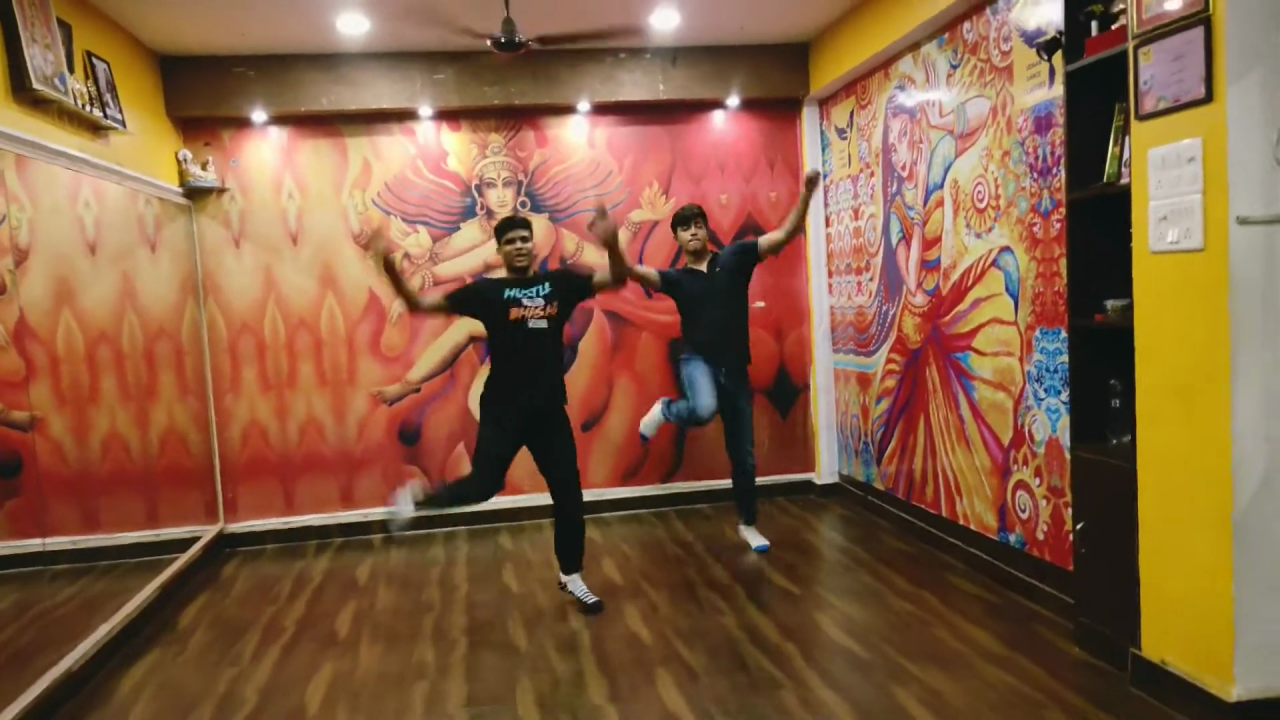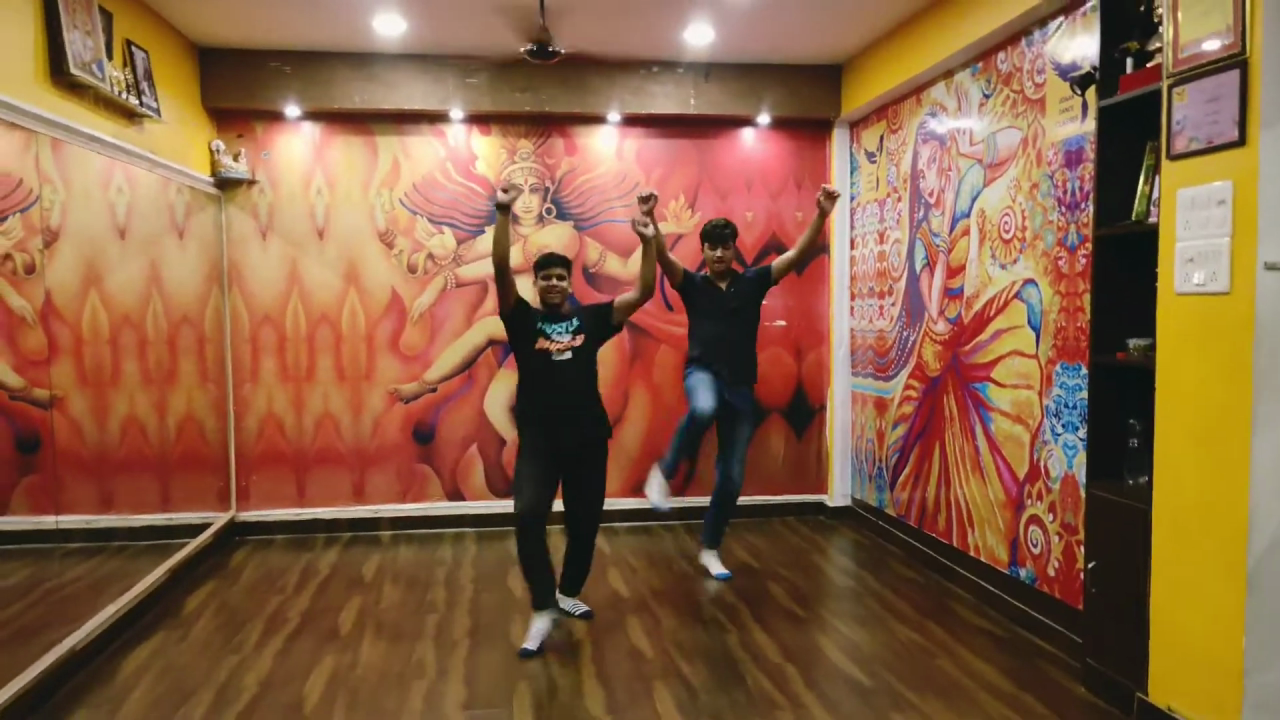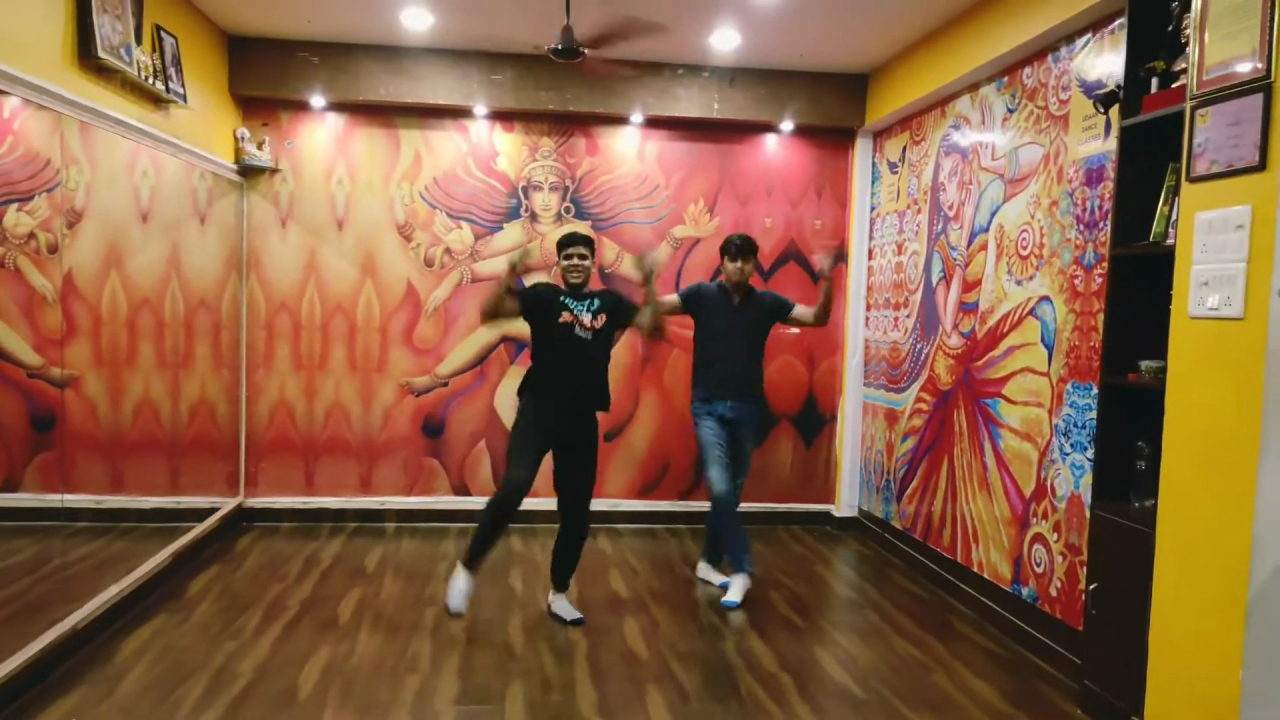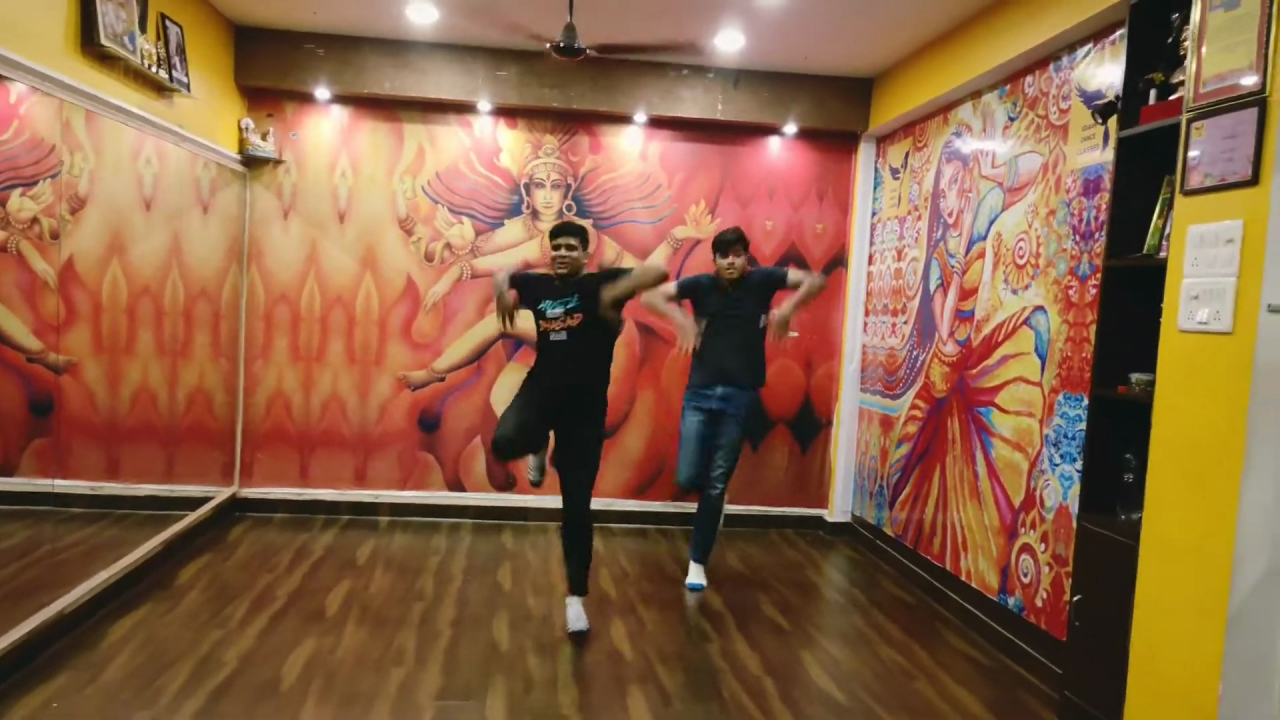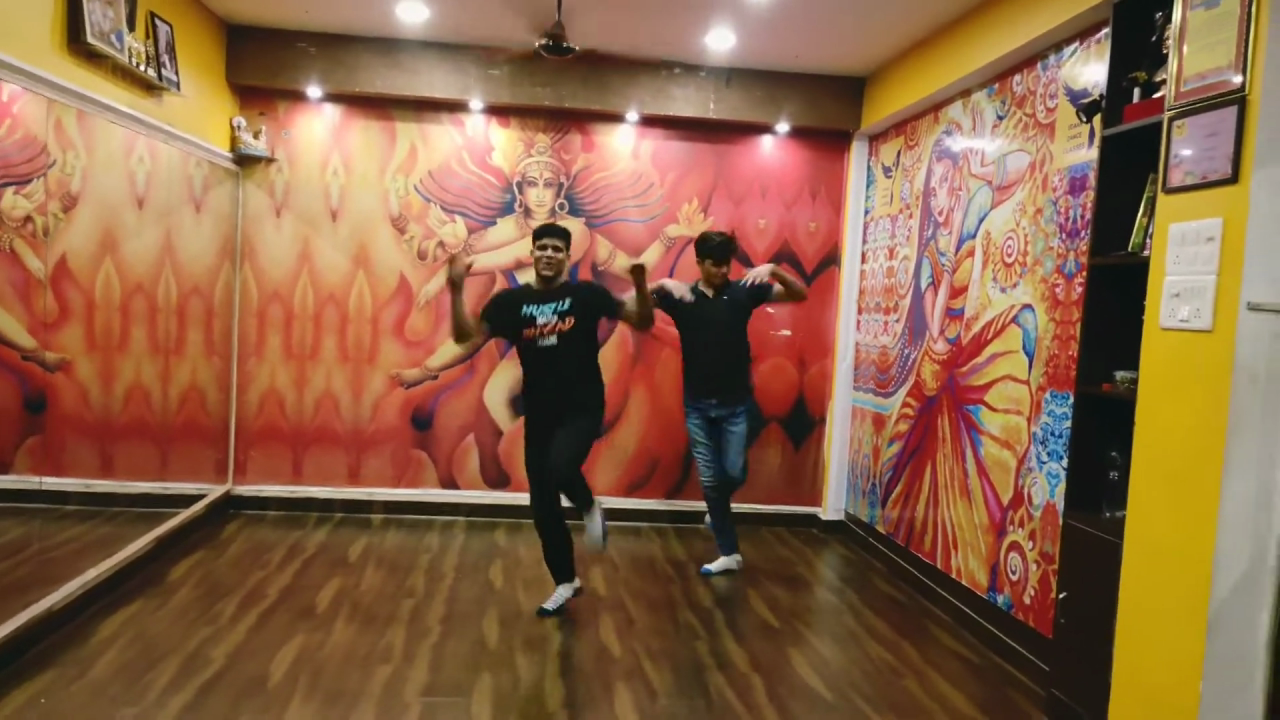
dt=0.4s
person 1, frame 1
left shoulder: (938, 158)
right shoulder: (896, 203)
left elbow: (984, 108)
right elbow: (908, 272)
left wrist: (937, 119)
right wrist: (915, 240)
left hip: (951, 291)
right hip: (917, 309)
person 1, frame 2
left shoulder: (966, 190)
right shoulder: (922, 230)
left elbow: (1014, 140)
right elbow: (930, 299)
left wrist: (970, 149)
right wrist: (938, 292)
left hip: (973, 319)
right hip: (938, 338)
person 1, frame 3
left shoulder: (984, 205)
right shoulder: (939, 242)
left elbow: (1036, 155)
right elbow: (945, 315)
left wrist: (989, 161)
left hip: (983, 336)
right hip: (949, 351)
person 1, frame 4
left shoulder: (984, 214)
right shoulder: (939, 248)
left elbow: (1035, 164)
right elbow: (942, 324)
left wrist: (987, 172)
left hip: (978, 345)
right hip: (944, 359)
person 1, frame 5
left shoulder: (972, 211)
right shoulder: (929, 246)
left elbow: (1023, 163)
right elbow: (932, 326)
left wrist: (978, 169)
left hip: (967, 342)
right hip: (934, 357)
person 2, frame 1
left shoulder: (560, 281)
right shoulder: (486, 290)
left elbow: (615, 278)
right elbow: (421, 305)
left wrist: (610, 241)
right wrist: (391, 269)
left hip: (549, 408)
right hip: (503, 407)
left knee: (569, 494)
right knee: (481, 486)
left ankle: (571, 575)
right ankle: (417, 496)
person 2, frame 2
left shoulder: (591, 318)
right shoulder: (522, 320)
left elbow: (643, 291)
right elbow: (502, 270)
left wrist: (649, 241)
right wrist: (503, 213)
left hip: (587, 440)
right hip: (538, 438)
left knee: (585, 527)
right knee: (528, 516)
left ankle: (567, 594)
right ankle: (542, 609)
person 2, frame 3
left shoulder: (610, 302)
right shoulder: (543, 294)
left elbow: (652, 328)
right elbow: (492, 313)
left wrist: (648, 286)
right wrist: (509, 281)
left hip: (582, 417)
right hip: (541, 409)
left knee: (577, 511)
right knee: (514, 487)
left ankle: (558, 594)
right ankle: (467, 569)
person 2, frame 4
left shoulder: (603, 283)
right shoulder: (537, 285)
left elbow: (658, 274)
right elbow: (503, 279)
left wrist: (613, 294)
right wrist: (503, 290)
left hip: (586, 404)
right hip: (541, 390)
left knee: (576, 504)
right knee: (505, 441)
left ankle: (576, 597)
right ankle: (537, 447)
person 2, frame 5
left shoulder: (587, 293)
right shoulder: (511, 300)
left elbow: (641, 321)
right elbow: (465, 336)
left wrist: (641, 285)
right wrist: (456, 290)
left hip: (581, 409)
right hip: (539, 413)
left knee: (562, 467)
right knee: (542, 504)
left ankle: (589, 508)
right ankle: (565, 581)
person 3, frame 1
left shoulder: (736, 256)
right shoulder: (674, 278)
left elbow: (786, 234)
right elbow: (634, 273)
left wrist: (807, 194)
left hip: (734, 367)
right hip: (698, 361)
left knee: (743, 453)
right knee: (704, 409)
left ankle: (748, 524)
right ankle: (667, 410)
person 3, frame 2
left shoulder: (754, 281)
right shoulder: (691, 285)
left elbow: (800, 254)
right elbow: (663, 256)
left wrist: (821, 215)
right wrist: (649, 220)
left hip: (740, 387)
right hip: (703, 375)
left knee: (731, 479)
right knee: (703, 409)
left ankle: (710, 551)
right ankle: (664, 471)
person 3, frame 3
left shoulder: (767, 302)
right shoulder: (702, 295)
left elbow: (818, 318)
right elbow: (656, 307)
left wrist: (826, 281)
left hip: (746, 406)
right hip: (709, 405)
left knee: (730, 492)
right knee: (719, 487)
left ankle: (709, 563)
right ankle: (740, 572)
person 3, frame 4
left shoulder: (761, 282)
right shoulder: (701, 284)
left elbow: (815, 280)
right elbow: (653, 295)
left wrist: (787, 309)
right wrist: (680, 318)
left hip: (738, 395)
right hip: (699, 393)
left knee: (714, 484)
right knee: (689, 480)
left ankle: (697, 562)
person 3, frame 5
left shoulder: (744, 291)
right shoulder: (680, 296)
left elbow: (798, 294)
left wrist: (772, 271)
right wrist: (662, 286)
left hip: (736, 403)
right hip: (698, 404)
left knee: (732, 474)
right knee: (710, 481)
left ankle: (723, 530)
right ankle: (728, 553)
person 4, frame 1
left shoulder: (540, 227)
right shoulder: (472, 233)
left elbow: (604, 261)
left wrist: (635, 220)
left knee: (468, 324)
left ankle: (408, 385)
person 4, frame 2
left shoulder: (563, 235)
right shoulder: (496, 237)
left elbow: (627, 271)
left knee: (487, 326)
right knee: (495, 405)
left ankle: (424, 384)
person 4, frame 3
left shoulder: (582, 234)
right shoulder: (513, 233)
left elbow: (641, 272)
left wrist: (675, 237)
left knee: (502, 322)
left ankle: (437, 378)
person 4, frame 4
left shoulder: (581, 231)
right shoulder: (515, 229)
left elbow: (641, 271)
left wrist: (676, 237)
right hip: (534, 337)
left knee: (499, 319)
left ankle: (434, 371)
person 4, frame 5
left shoulder: (574, 231)
right shoulder: (506, 228)
left elbow: (634, 269)
left wrist: (668, 236)
right knee: (496, 395)
left ankle: (427, 370)
